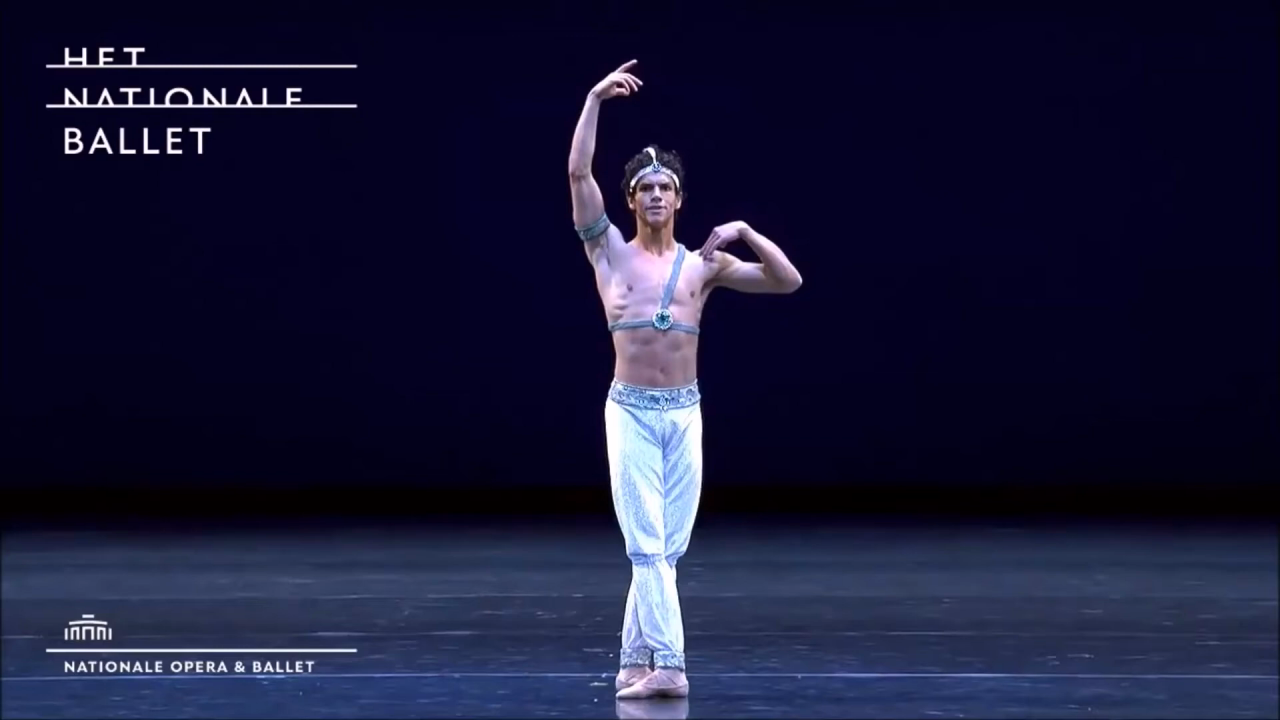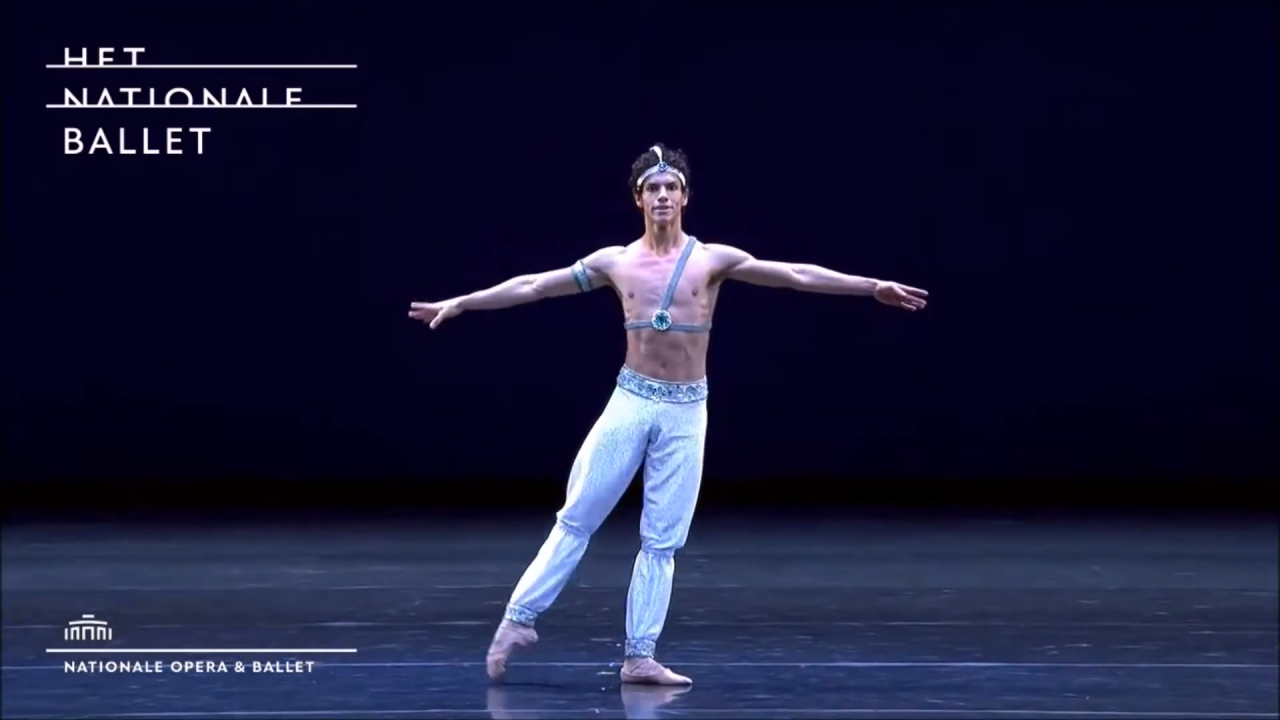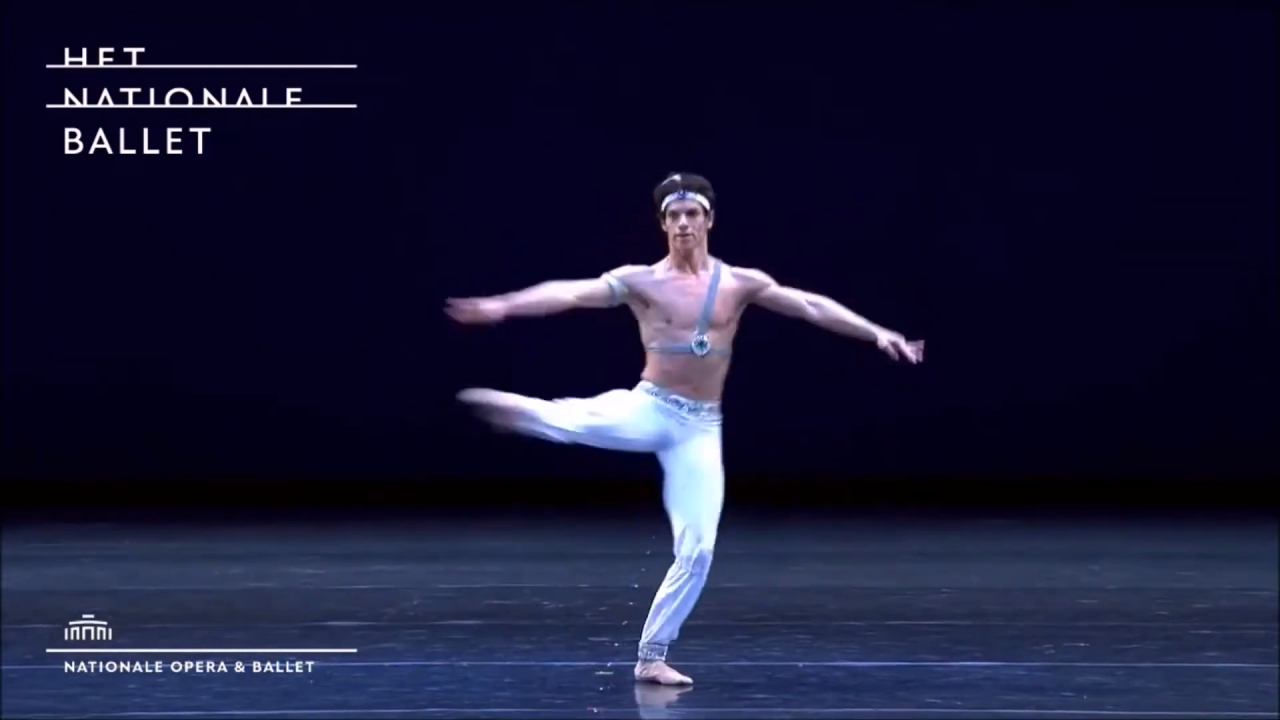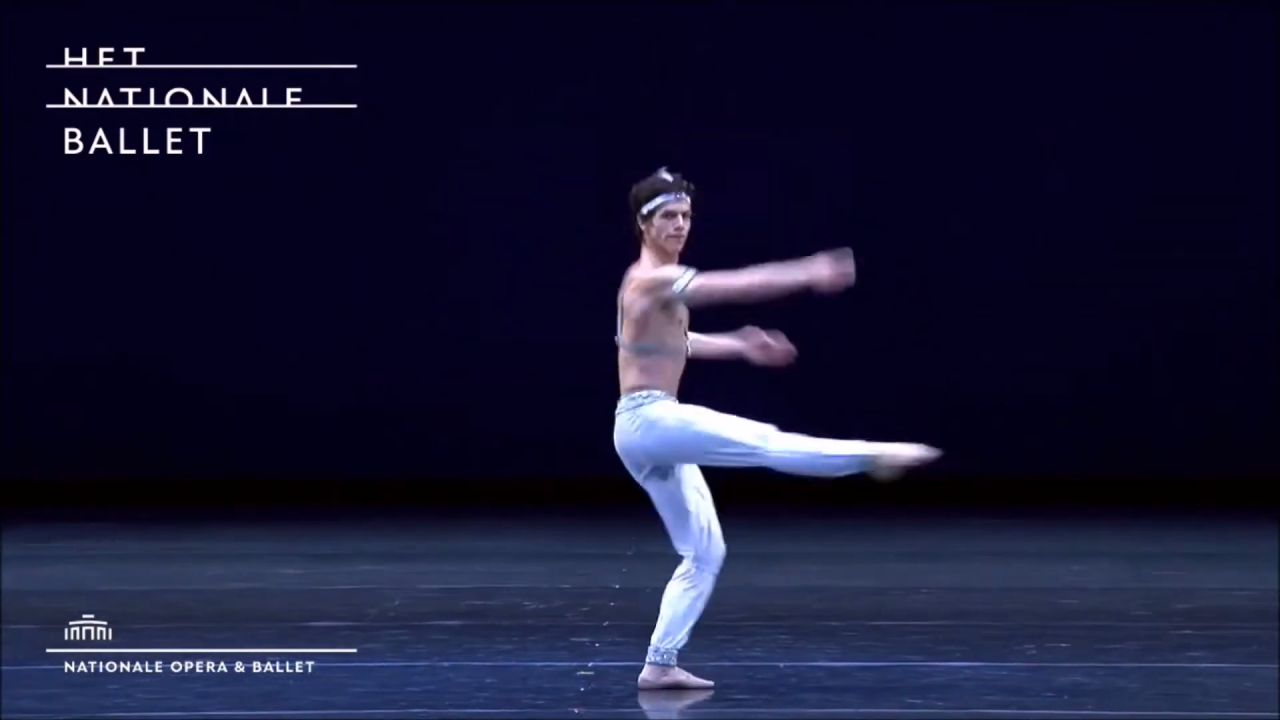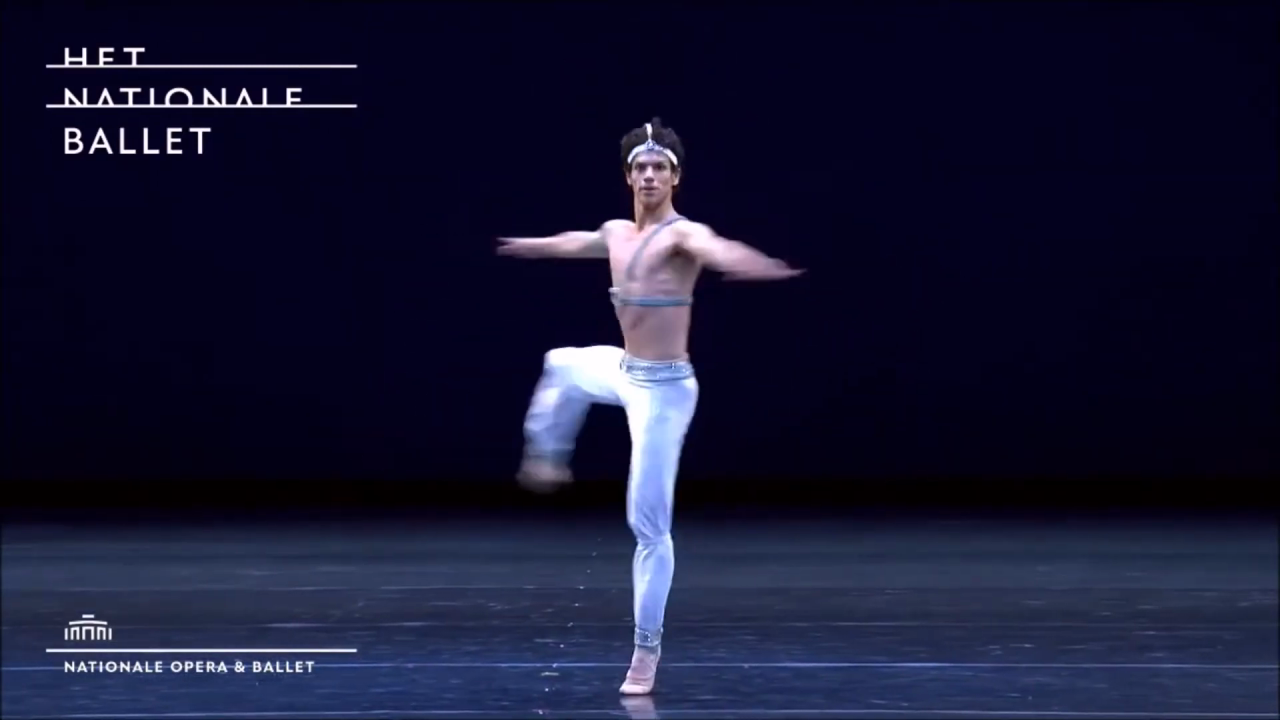
dt=1s
person 1, frame 1
left shoulder: (705, 264)
right shoulder: (609, 253)
left elbow: (789, 282)
right elbow: (578, 174)
left wrist: (745, 233)
right wrist: (593, 99)
left hip: (685, 414)
right hip: (631, 412)
left knee: (666, 549)
right knee: (648, 546)
left ankle: (635, 665)
right ankle: (666, 666)
person 1, frame 2
left shoulder: (714, 258)
right shoulder: (613, 261)
left elbow: (797, 274)
right elbow: (532, 285)
left wrist: (873, 286)
right wrist: (456, 305)
left hip: (687, 410)
right hip: (631, 400)
left knee: (664, 538)
right knee: (577, 516)
left ankle: (639, 656)
right ankle: (517, 621)
person 1, frame 3
left shoulder: (739, 282)
right shoulder: (640, 280)
left elbow: (814, 306)
right elbow: (568, 291)
left wrist: (880, 333)
right wrist: (500, 306)
left hip: (699, 428)
right hip: (647, 409)
left knee: (697, 552)
left ankle: (650, 656)
person 1, frame 4
left shoulder: (651, 284)
right shoulder: (647, 279)
right elbow: (722, 286)
left wrist: (739, 344)
right wrist: (811, 271)
left hip: (638, 434)
right hip: (654, 421)
left knee: (703, 555)
right knee: (776, 445)
left ankle: (660, 664)
right ankle: (873, 454)
person 1, frame 5
left shoulder: (687, 231)
right shoulder: (616, 233)
left elbow: (727, 253)
right elbow: (586, 243)
left wrist: (748, 262)
right wrist: (542, 242)
left hip: (662, 390)
right hip: (629, 373)
left knee: (649, 527)
left ankle: (646, 650)
right ankle: (546, 453)
